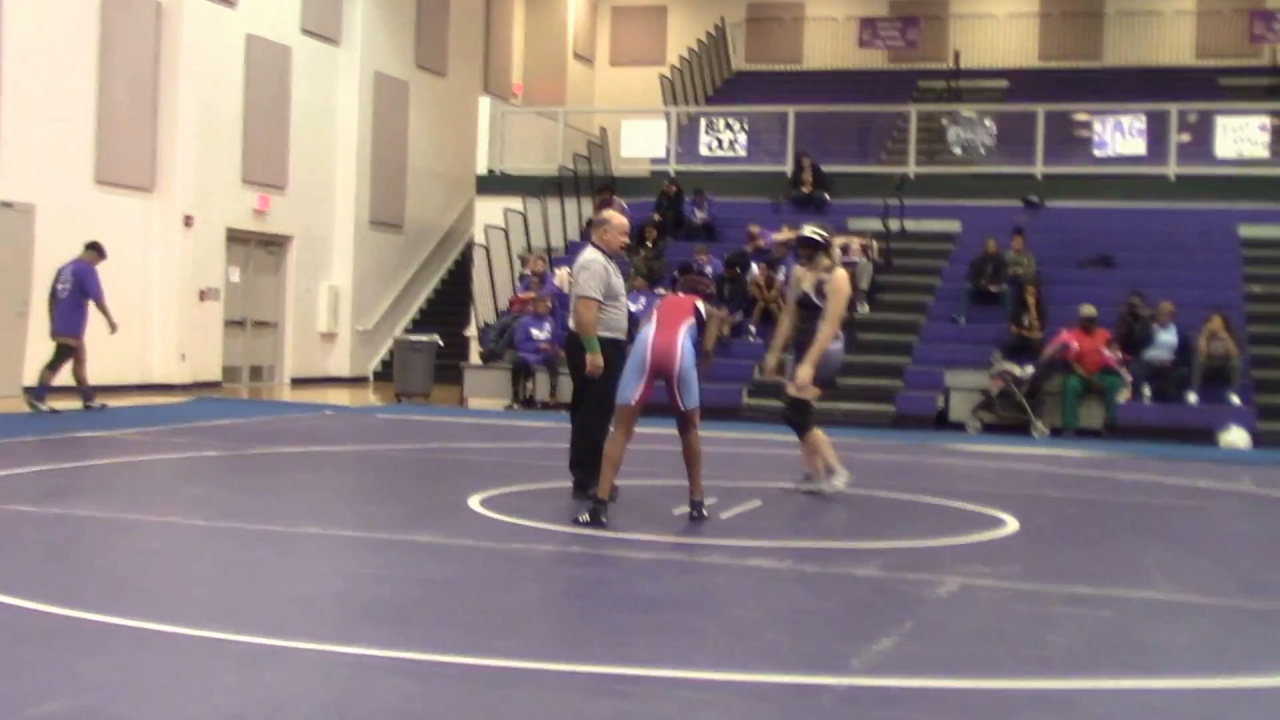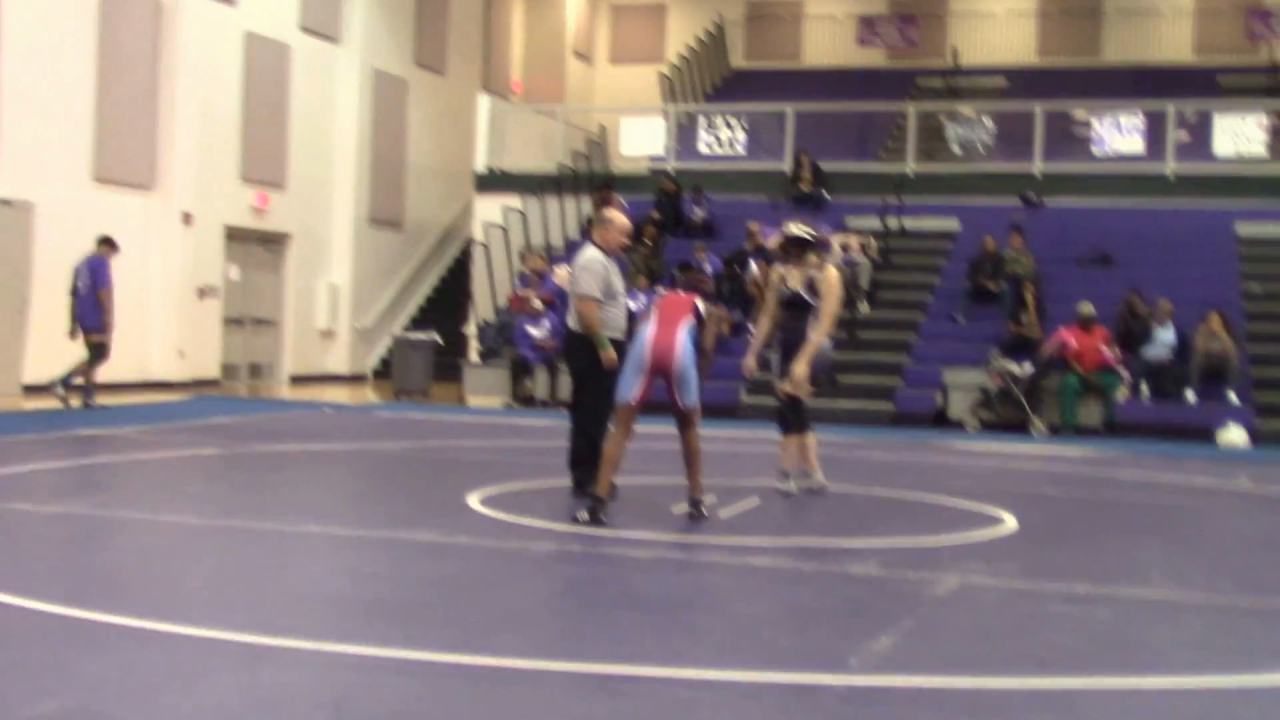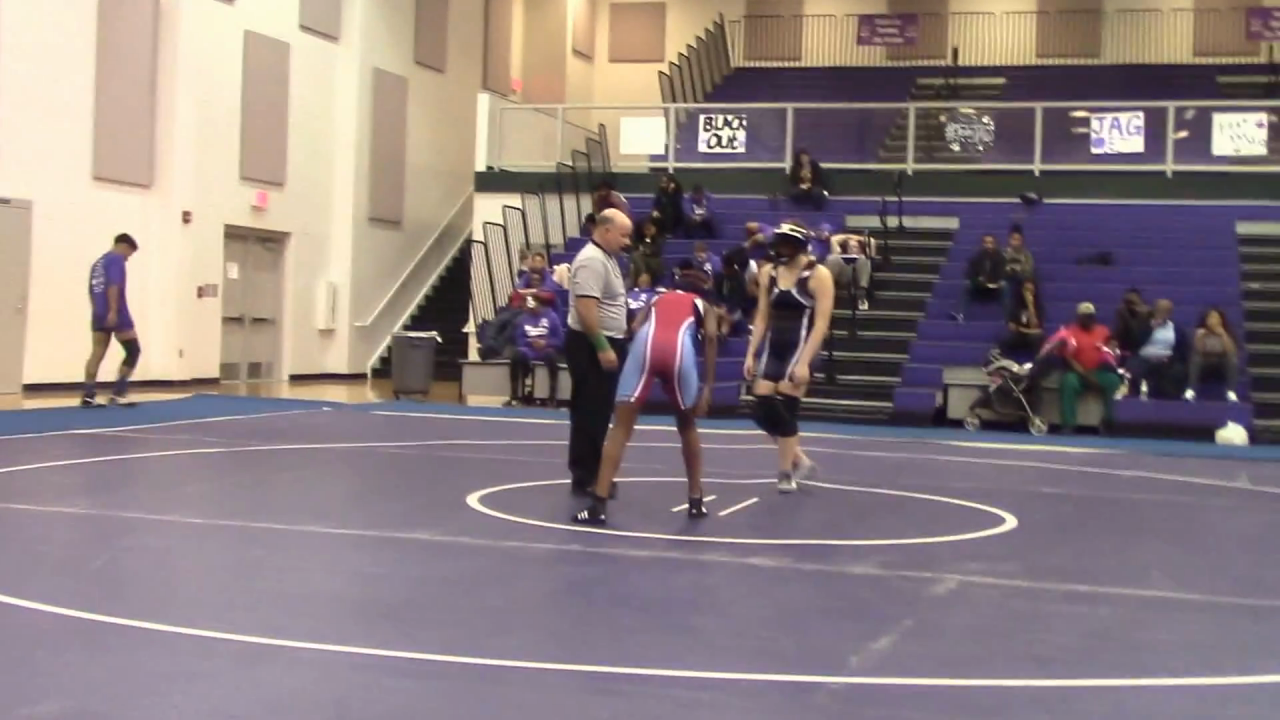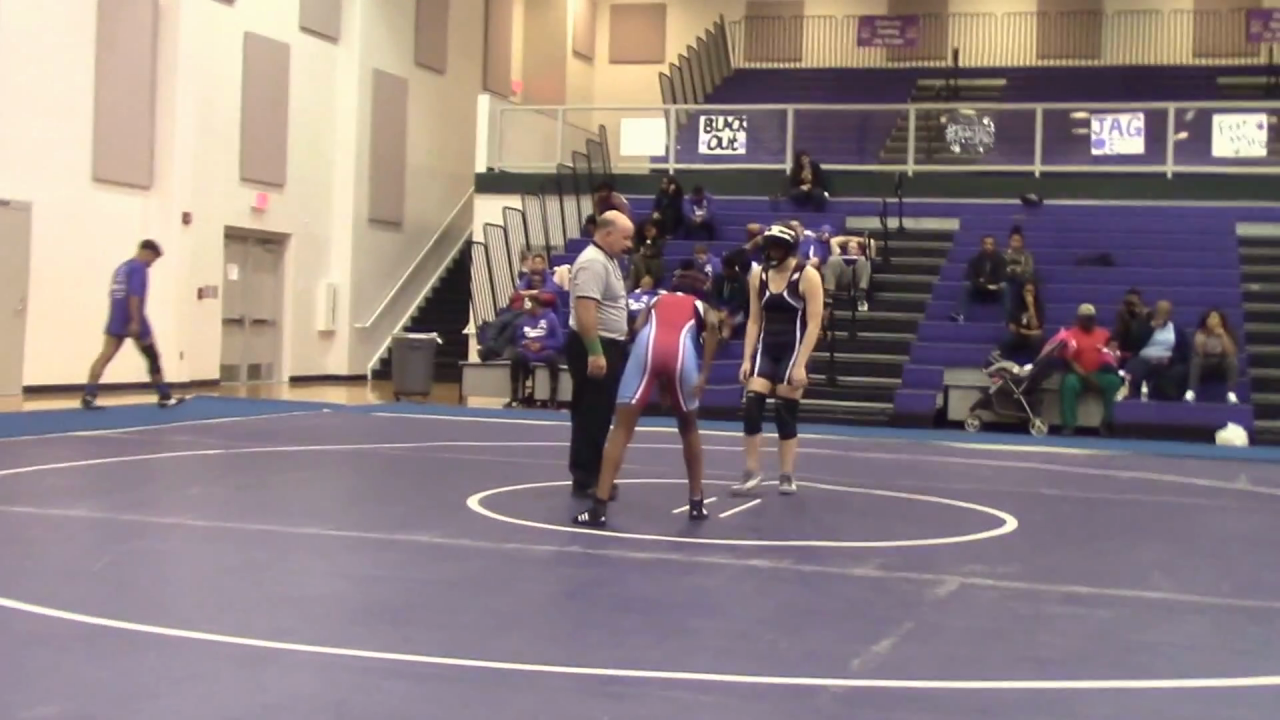
dt=0.2s
person 1, frame 1
left shoulder: (605, 260)
right shoulder: (593, 261)
right elbow: (585, 309)
right wrist: (592, 351)
left hip: (607, 346)
right hip: (595, 348)
left knee: (598, 414)
right knee: (591, 415)
left ankle: (591, 476)
right ankle: (585, 481)
person 1, frame 2
left shoulder: (605, 259)
right shoulder: (592, 260)
right elbow: (586, 308)
left wrist: (611, 345)
right wrist: (604, 346)
left hip: (605, 345)
right hip: (593, 346)
left knee: (596, 413)
right knee: (590, 413)
left ankle: (590, 474)
right ankle: (584, 478)
person 1, frame 3
left shoulder: (606, 258)
right shoulder: (592, 260)
right elbow: (586, 309)
left wrist: (612, 345)
right wrist: (603, 348)
left hip: (606, 345)
right hip: (592, 346)
left knee: (598, 413)
right knee: (590, 413)
left ankle: (591, 473)
right ankle: (584, 478)
person 1, frame 4
left shoulder: (608, 260)
right shoulder: (593, 261)
right elbow: (585, 310)
left wrist: (615, 347)
right wrist: (594, 353)
left hip: (608, 346)
right hip: (593, 348)
left knee: (599, 414)
right knee: (591, 415)
left ankle: (591, 475)
right ankle: (585, 479)
person 2, frame 1
left shoulder: (837, 277)
right shoulder: (799, 273)
left elbow: (830, 326)
right elbow: (789, 317)
left wrist: (808, 365)
right wrist: (773, 354)
left hip: (823, 352)
right hip: (802, 350)
left knee: (796, 412)
right knee: (799, 413)
left ankle: (834, 468)
right ankle: (815, 476)
person 2, frame 2
left shoulder: (827, 275)
right shoulder: (779, 272)
left elbow: (825, 323)
right elbow: (768, 315)
left wrist: (803, 361)
right wrist: (753, 352)
left hip: (811, 349)
right hip: (787, 349)
left knee: (789, 410)
right knee: (796, 414)
left ankle: (789, 473)
right ankle: (813, 474)
person 2, frame 3
left shoulder: (818, 274)
right shoulder: (768, 272)
left elbow: (821, 323)
right elbow: (762, 317)
left wrist: (805, 362)
right wrist: (751, 354)
left hip: (799, 349)
right hip: (773, 349)
left knee: (783, 411)
right knee: (762, 412)
left ankle: (787, 473)
right ankle: (800, 461)
person 2, frame 4
left shoulder: (808, 276)
right shoulder: (758, 276)
left elbow: (814, 324)
right elbow: (754, 320)
left wrist: (801, 364)
right wrist: (747, 359)
left hip: (793, 351)
right hip: (766, 350)
left knee: (785, 415)
right knee: (751, 409)
left ankle: (787, 476)
right ankle: (751, 473)
person 3, frame 1
left shoulder: (664, 301)
right shoulder: (709, 310)
right elbow: (707, 349)
right wrist: (695, 373)
left hip: (647, 345)
right hip: (680, 348)
left knee: (621, 431)
right knee: (689, 430)
left ankle: (599, 507)
right ankle: (697, 503)
person 3, frame 2
left shoulder: (662, 300)
right shoulder: (706, 309)
right elbow: (706, 348)
right wrist: (696, 379)
left hip: (647, 344)
right hip: (679, 348)
left knee: (620, 429)
right knee: (688, 428)
left ankle: (598, 505)
right ankle: (696, 502)
person 3, frame 3
left shoulder: (659, 299)
right shoulder: (703, 306)
right elbow: (710, 337)
left wrist: (656, 377)
right wrist: (707, 386)
left hip: (647, 343)
right hip: (679, 347)
left knee: (620, 428)
right knee: (687, 428)
left ankle: (598, 505)
right ankle: (696, 501)
person 3, frame 4
left shoulder: (657, 301)
right shoulder: (702, 307)
left elbow: (639, 329)
right elbow: (713, 326)
left wrist: (659, 380)
right wrist: (704, 373)
left hip: (648, 345)
right hip: (681, 349)
left knee: (621, 430)
right knee: (689, 430)
left ankle: (599, 507)
right ankle: (696, 503)
